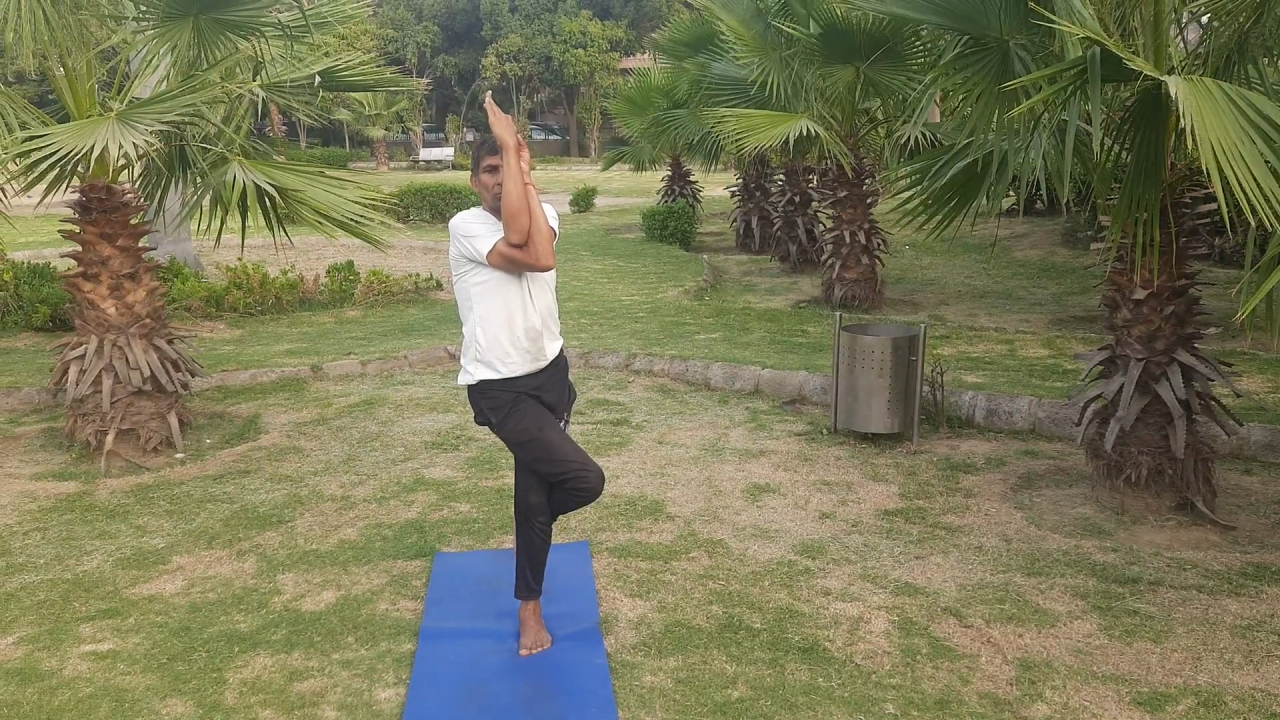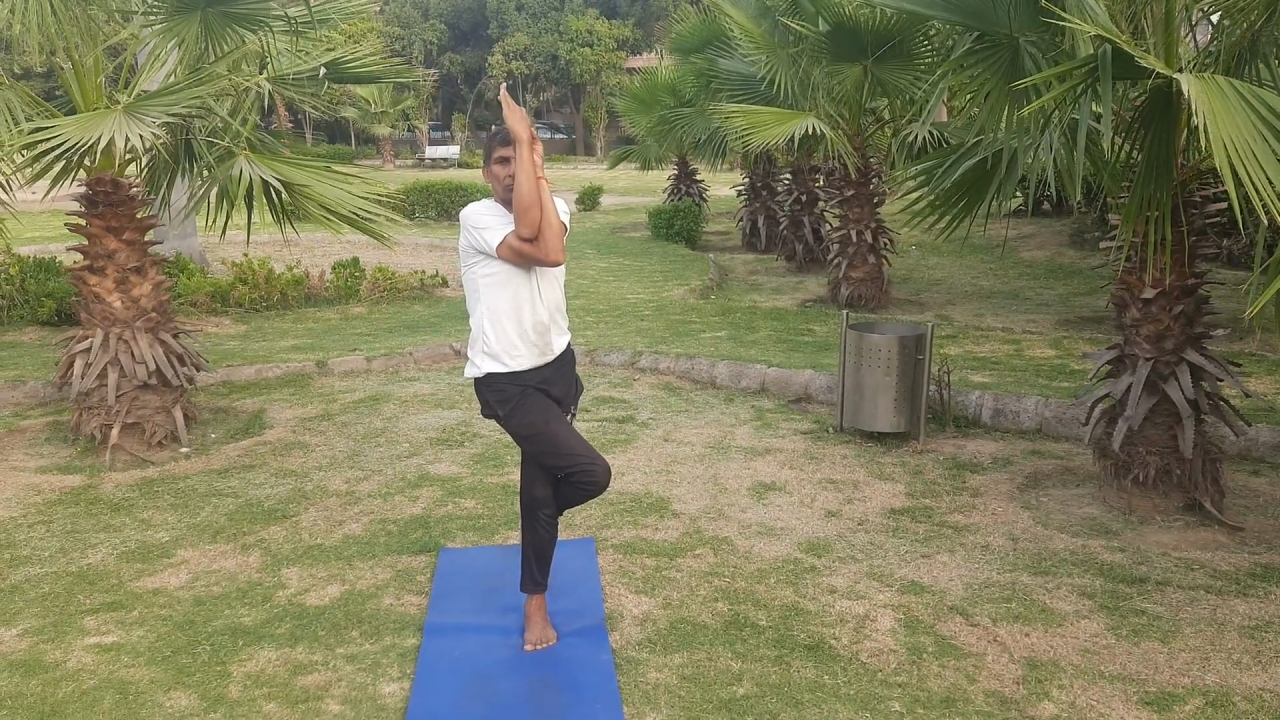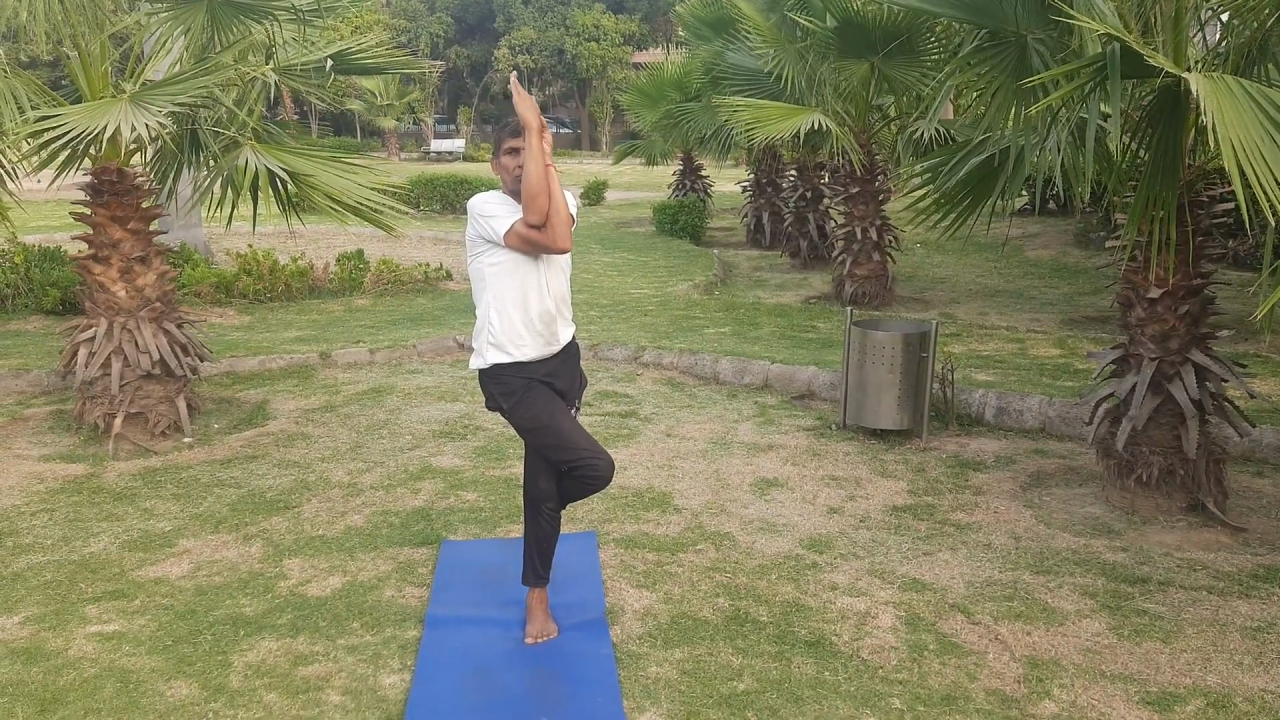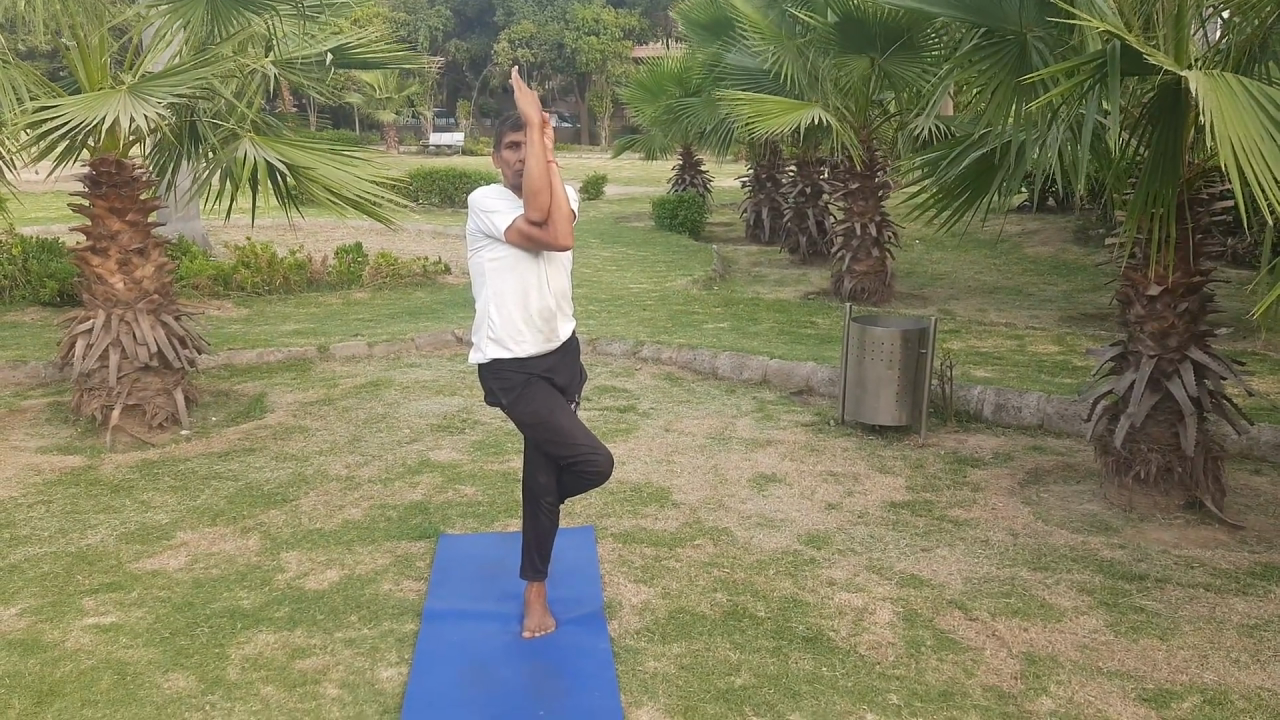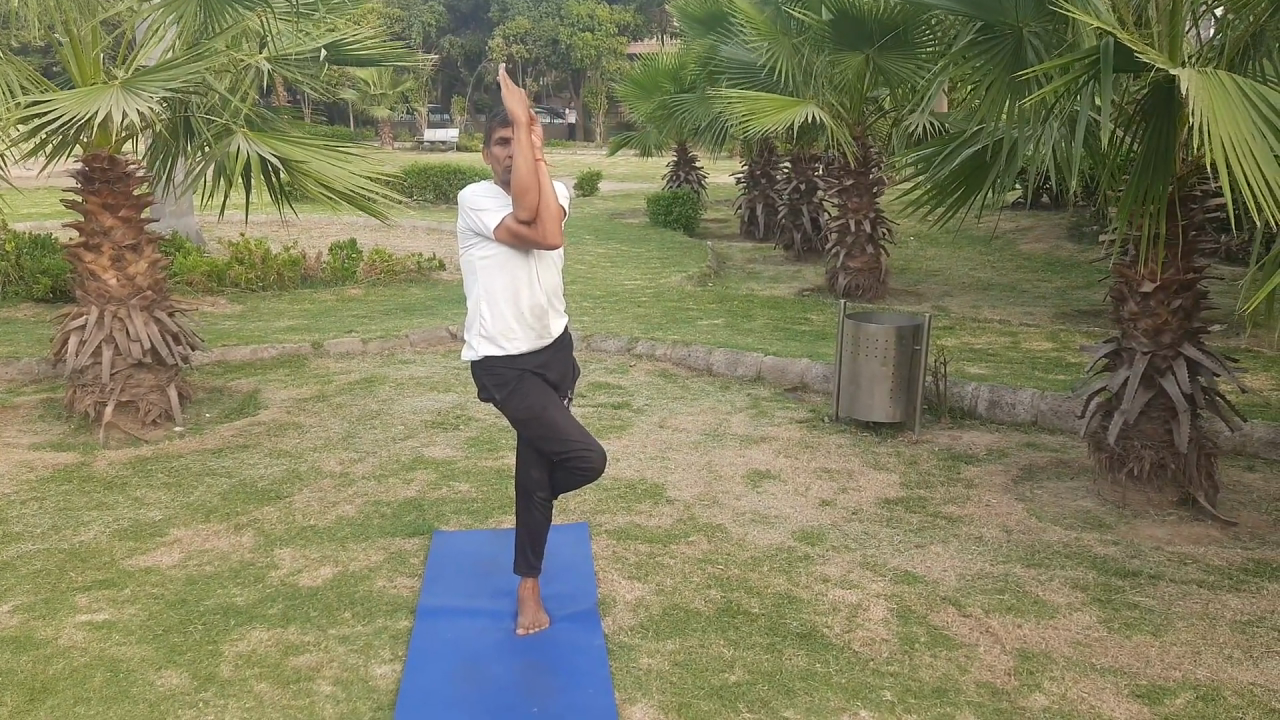
dt=1s
person 1, frame 1
left shoulder: (544, 212)
right shoulder: (465, 226)
left elbow: (542, 253)
right elbow: (516, 243)
left wrist: (525, 168)
right wrist: (505, 144)
left hip: (549, 372)
right hip: (500, 387)
left knee: (536, 494)
right knee: (585, 479)
left ankle: (529, 605)
right ankle: (531, 528)
person 1, frame 2
left shoulder: (555, 207)
right shoulder: (475, 217)
left elbow: (552, 249)
right elbow: (528, 238)
left wrist: (537, 163)
right wrist: (520, 138)
left hip: (556, 366)
right hip: (506, 379)
left knee: (541, 487)
right knee: (591, 473)
left ankle: (535, 602)
right ankle: (536, 511)
person 1, frame 3
left shoulder: (562, 201)
right shoulder: (483, 208)
left elbow: (560, 237)
right elbow: (537, 227)
left wrist: (546, 149)
right wrist: (530, 126)
left hip: (560, 358)
right hip: (511, 371)
left knee: (545, 480)
right knee: (594, 467)
left ankle: (536, 595)
right ankle: (539, 503)
person 1, frame 4
left shoulder: (563, 196)
right shoulder: (484, 202)
left elbow: (561, 233)
right elbow: (539, 224)
left wrist: (547, 142)
right wrist: (531, 121)
left hip: (560, 353)
right hip: (510, 366)
left knee: (544, 474)
right knee: (593, 462)
left ankle: (534, 589)
right ankle: (539, 498)
person 1, frame 5
left shoulder: (556, 190)
right shoulder: (473, 199)
left elbow: (549, 233)
right elbow: (525, 219)
left wrist: (536, 144)
right wrist: (519, 121)
left hip: (553, 349)
right hip: (503, 362)
left knee: (537, 468)
right knee: (586, 459)
left ankle: (528, 585)
right ankle: (531, 493)
